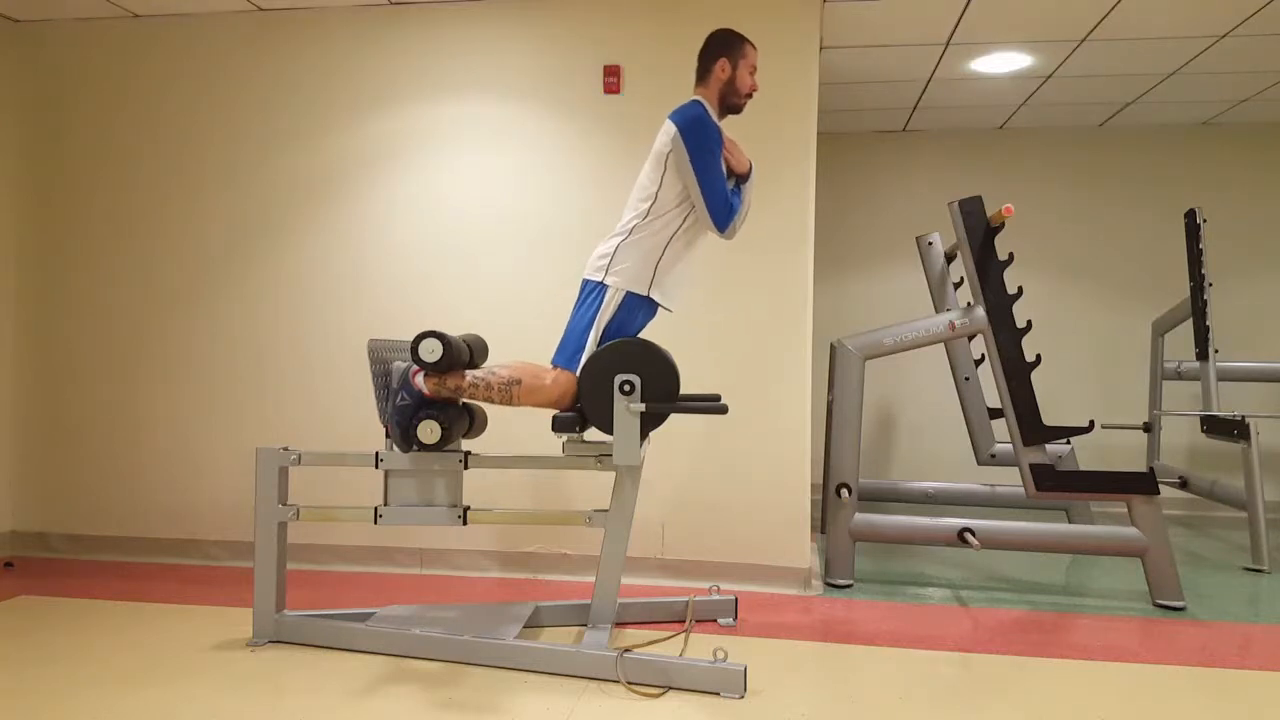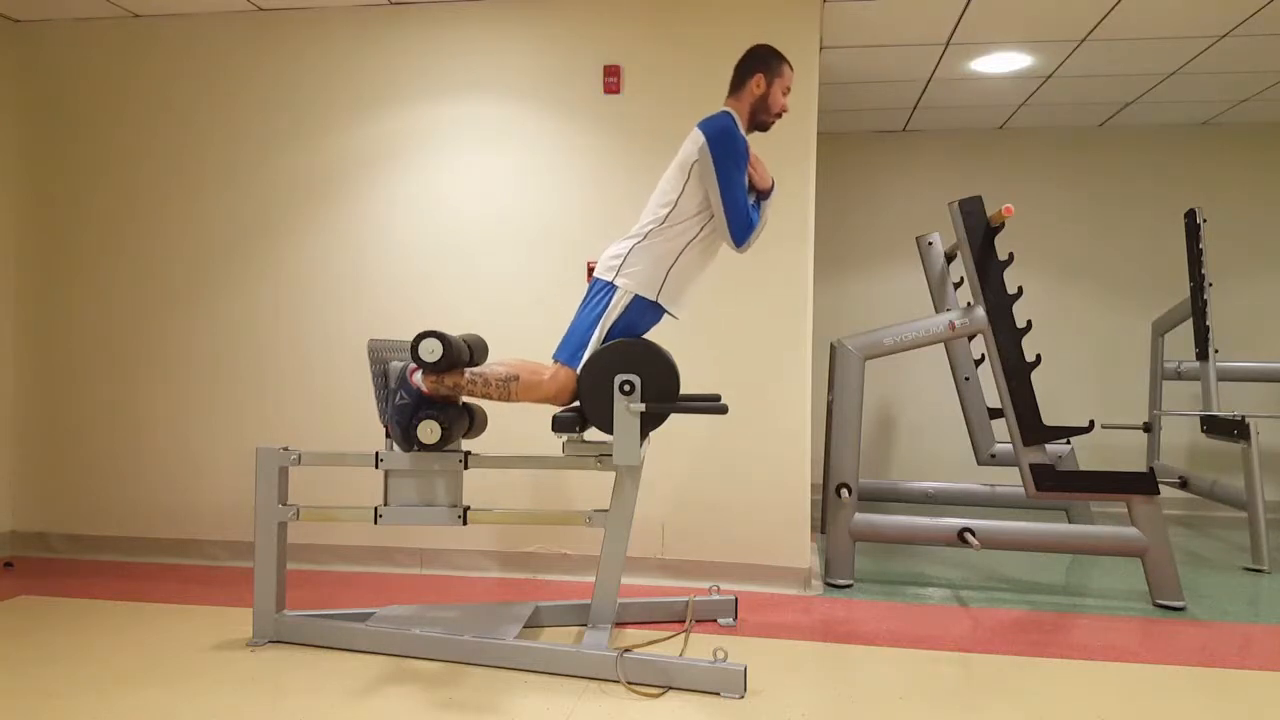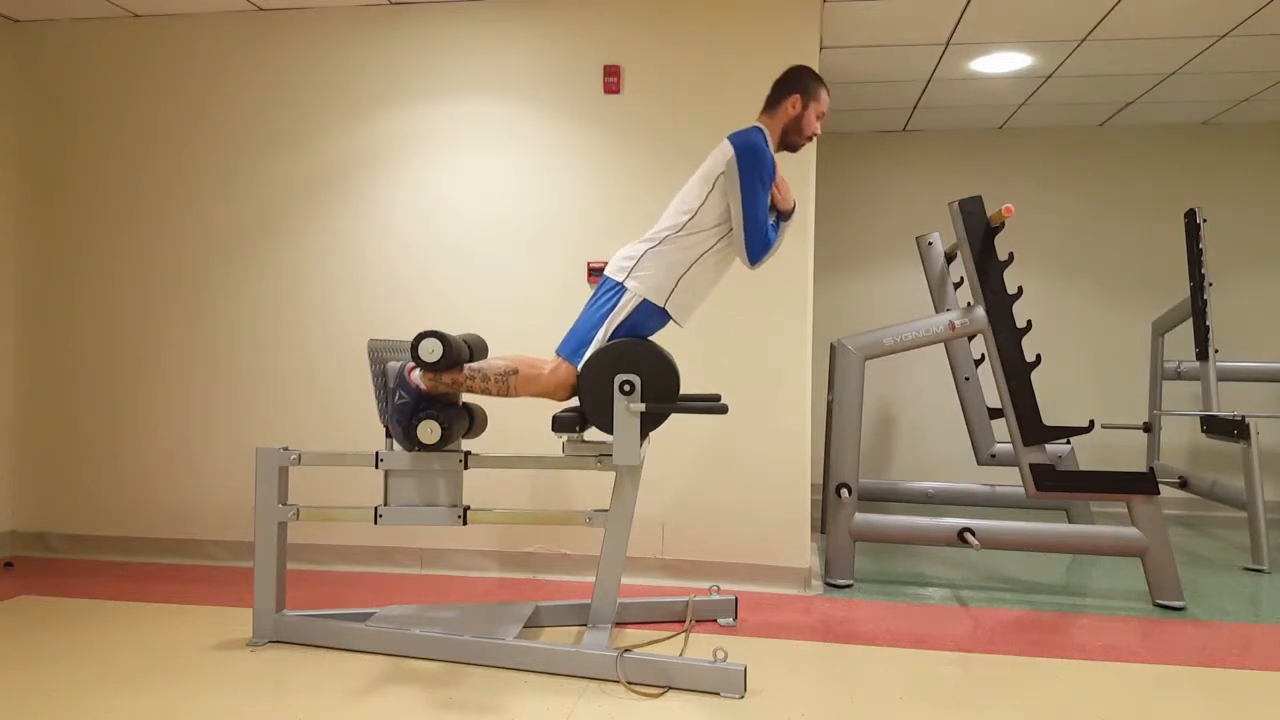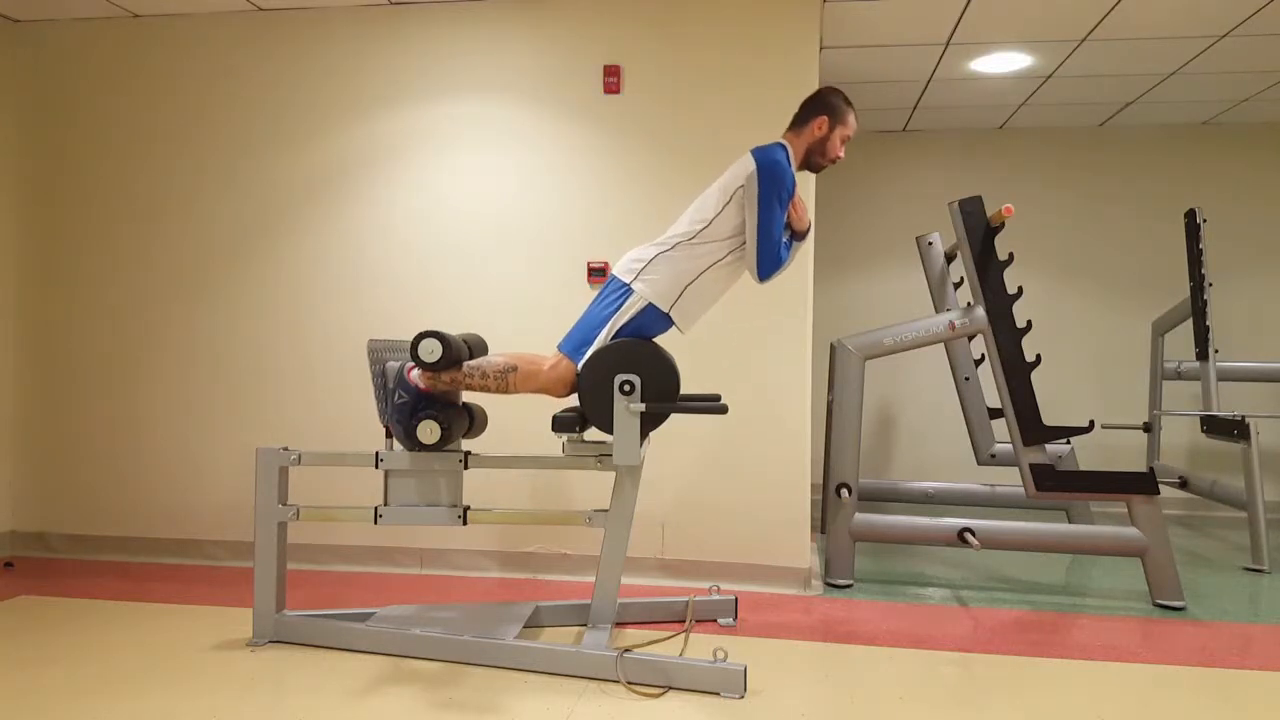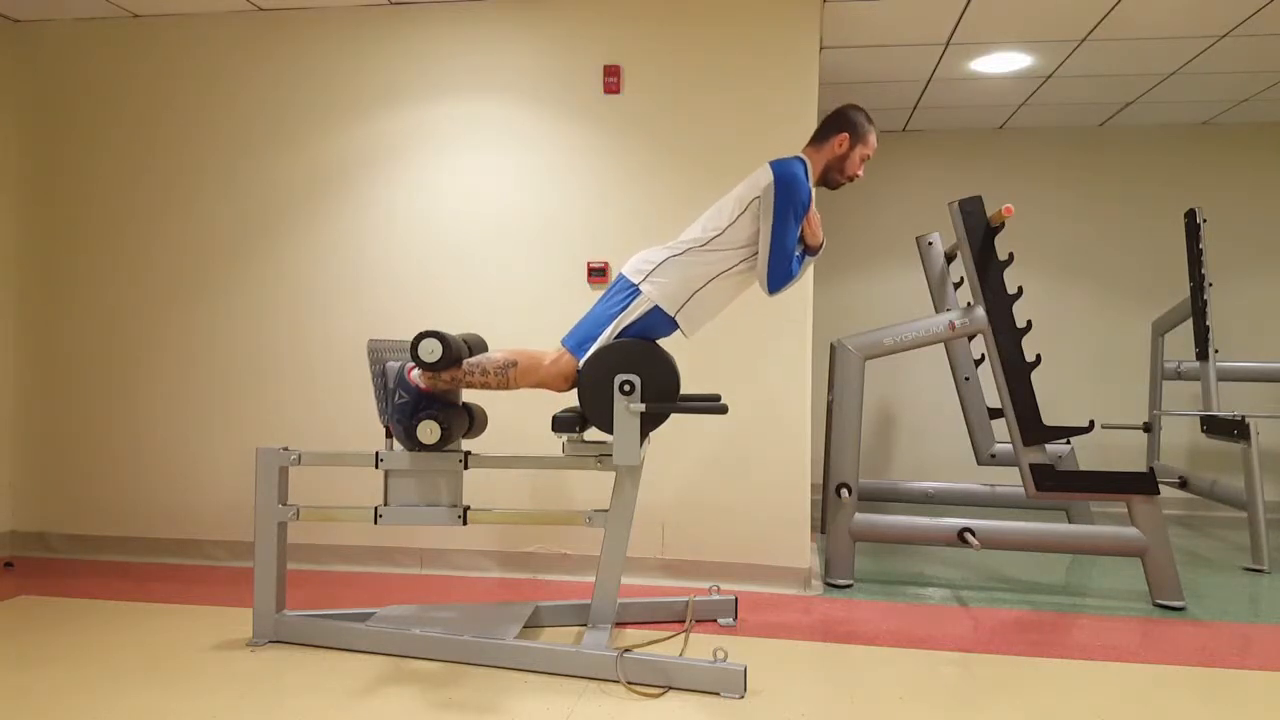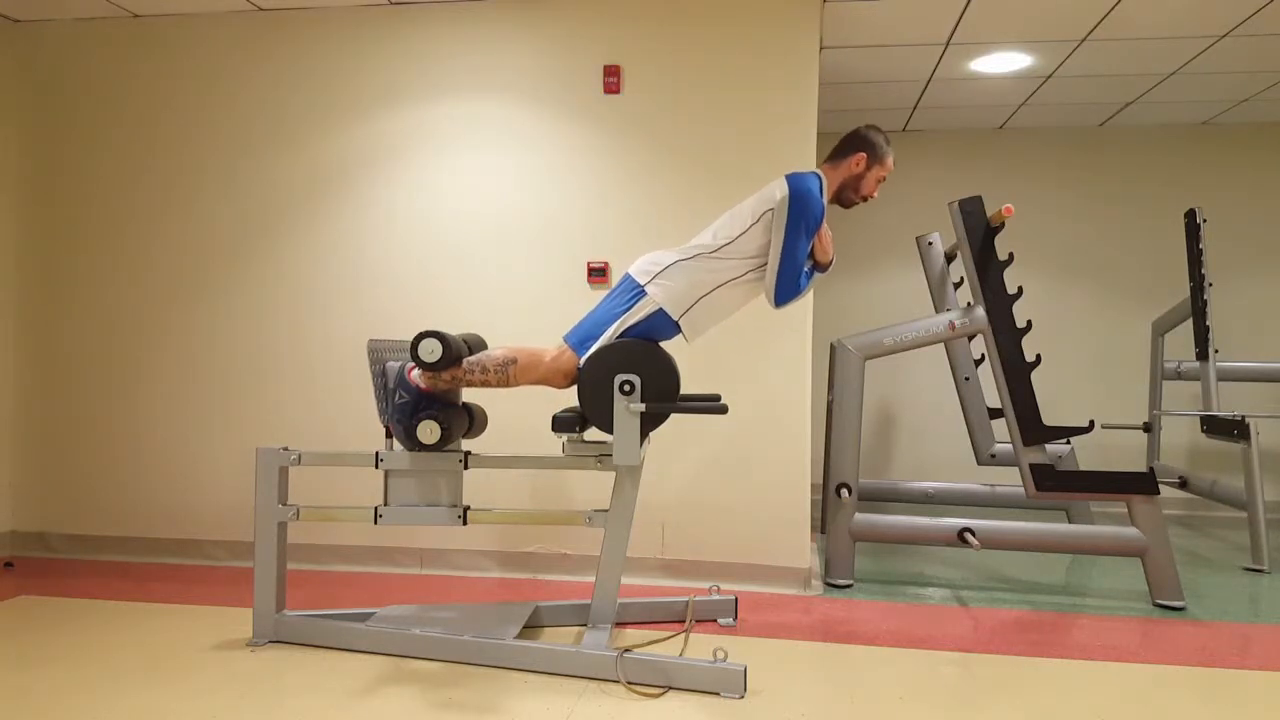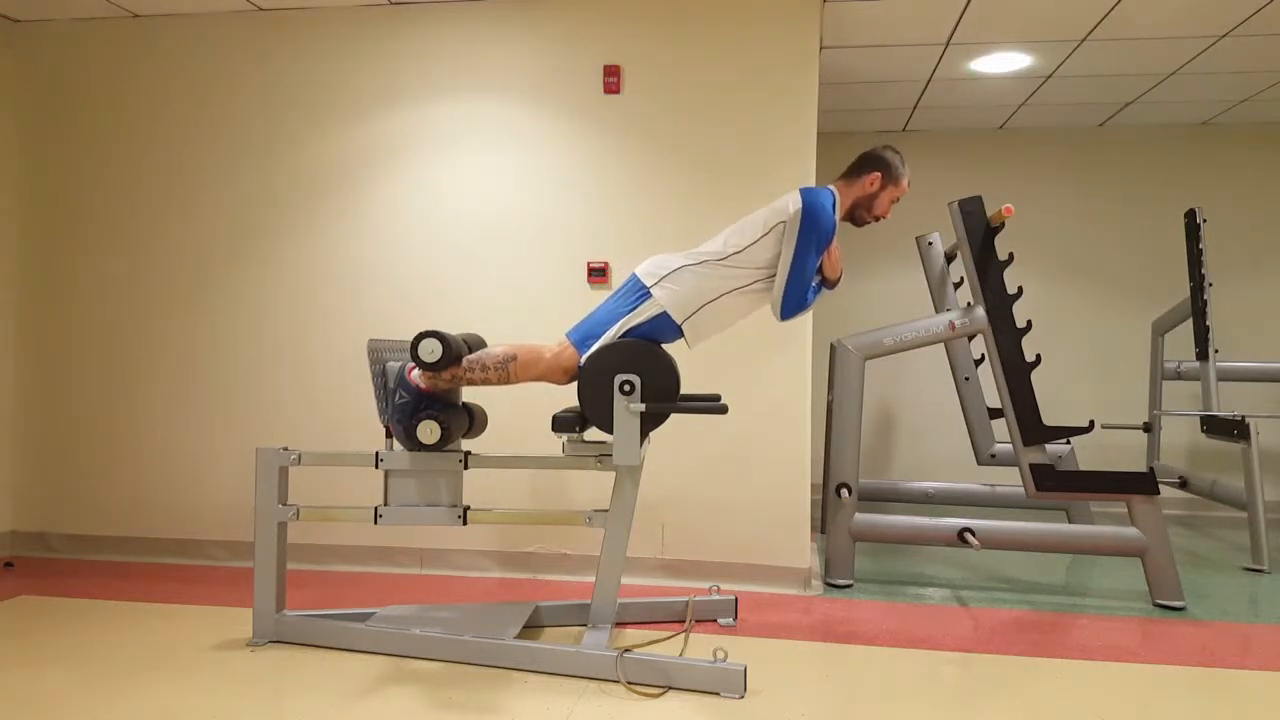
dt=0.4s
person 1, frame 1
left shoulder: (701, 128)
right shoulder: (697, 123)
left elbow: (728, 224)
right elbow: (722, 221)
left wrist: (742, 174)
right wrist: (736, 180)
left hip: (635, 284)
right hip: (623, 279)
left knee: (564, 383)
right knee: (560, 387)
left ankle: (433, 378)
right ankle: (422, 382)
person 1, frame 2
left shoulder: (724, 138)
right shoulder: (725, 134)
left elbow: (742, 235)
right elbow: (738, 235)
left wrist: (762, 191)
right wrist: (759, 194)
left hip: (642, 287)
right hip: (633, 282)
left knee: (564, 380)
right knee: (559, 383)
left ankle: (437, 377)
right ankle: (423, 380)
person 1, frame 3
left shoulder: (750, 151)
right shoulder: (753, 150)
left elbow: (754, 247)
right elbow: (754, 251)
left wrist: (782, 211)
right wrist: (780, 215)
left hip: (646, 287)
right hip: (643, 285)
left knee: (561, 375)
right knee: (559, 378)
left ankle: (439, 373)
right ankle: (423, 379)
person 1, frame 4
left shoulder: (769, 167)
right shoulder: (775, 166)
left elbow: (765, 260)
right elbow: (764, 266)
left wrist: (797, 231)
right wrist: (797, 231)
left hip: (650, 290)
right hip: (650, 289)
left knee: (561, 373)
right knee: (557, 374)
left ankle: (439, 369)
right ankle: (421, 378)
person 1, frame 5
left shoulder: (787, 179)
right shoulder: (792, 179)
left elbow: (775, 270)
right elbow: (775, 278)
left wrist: (809, 246)
right wrist: (810, 247)
left hip: (656, 290)
right hip: (655, 291)
left knee: (560, 369)
right knee: (558, 369)
left ankle: (438, 369)
right ankle: (420, 378)
person 1, frame 6
left shoulder: (801, 193)
right shoulder: (806, 194)
left elbow: (779, 281)
right elbow: (781, 291)
left wrist: (818, 260)
right wrist: (819, 263)
left hip: (662, 292)
right hip: (661, 294)
left knee: (559, 367)
right knee: (557, 365)
left ankle: (436, 371)
right ankle: (420, 378)
person 1, frame 7
left shoulder: (813, 207)
right shoulder: (819, 210)
left elbow: (783, 294)
right elbow: (788, 305)
left wrist: (824, 276)
right wrist: (828, 279)
left hip: (665, 292)
right hip: (665, 297)
left knee: (560, 365)
right knee: (556, 362)
left ankle: (437, 372)
right ankle: (422, 377)
